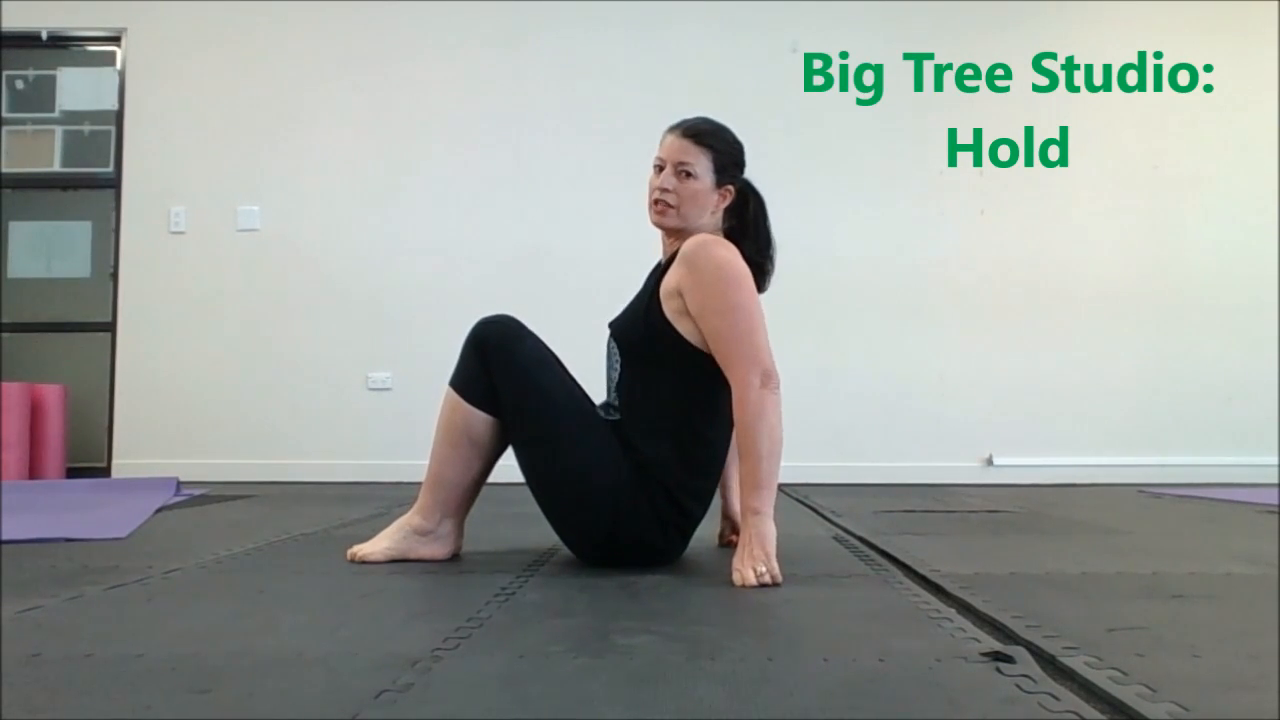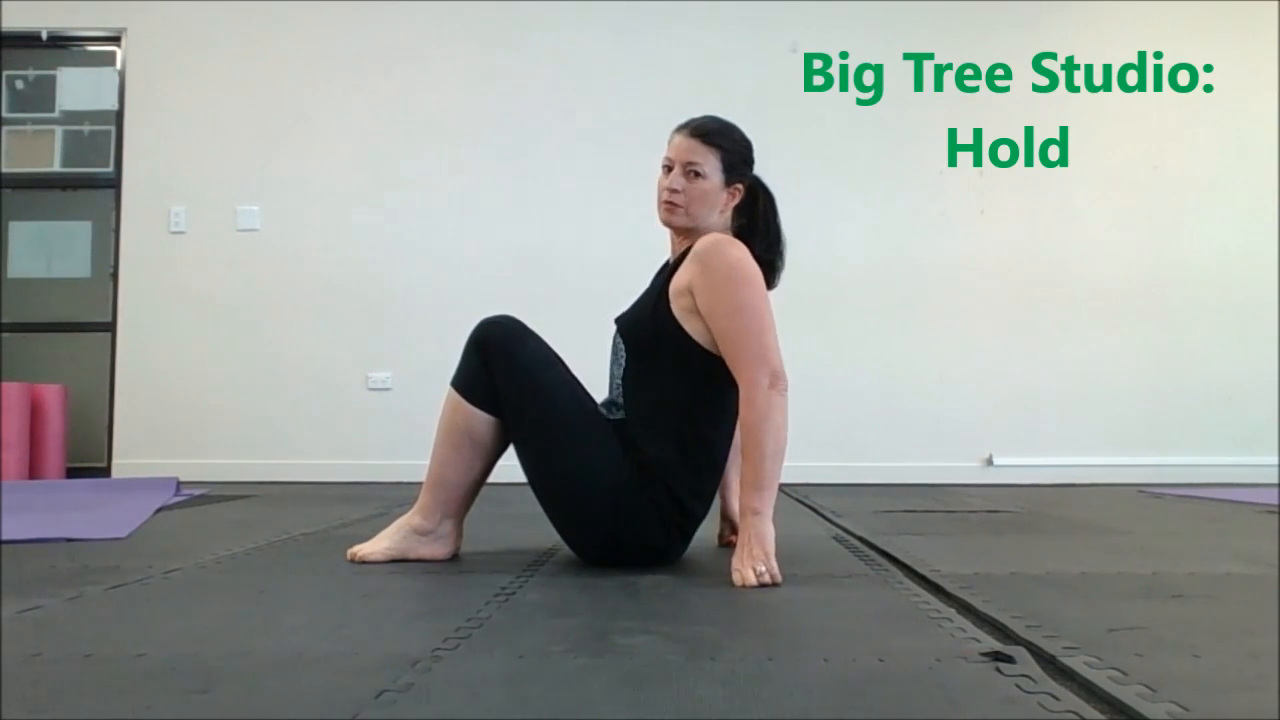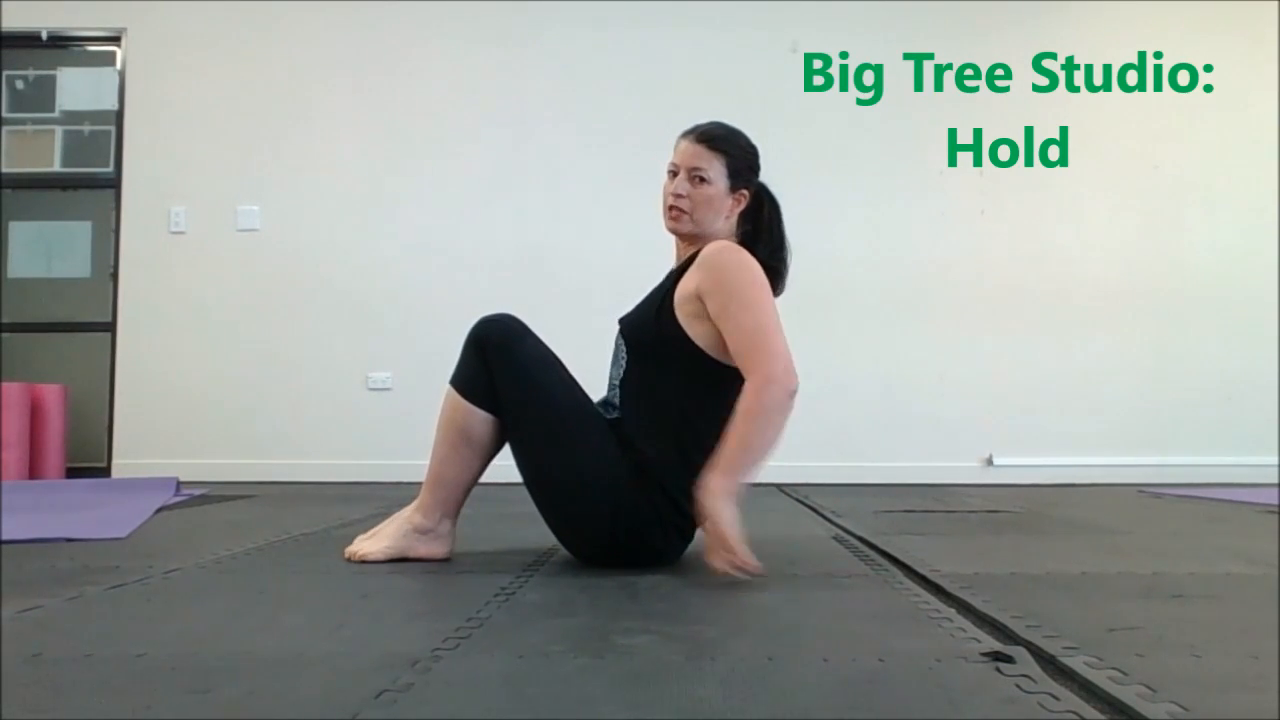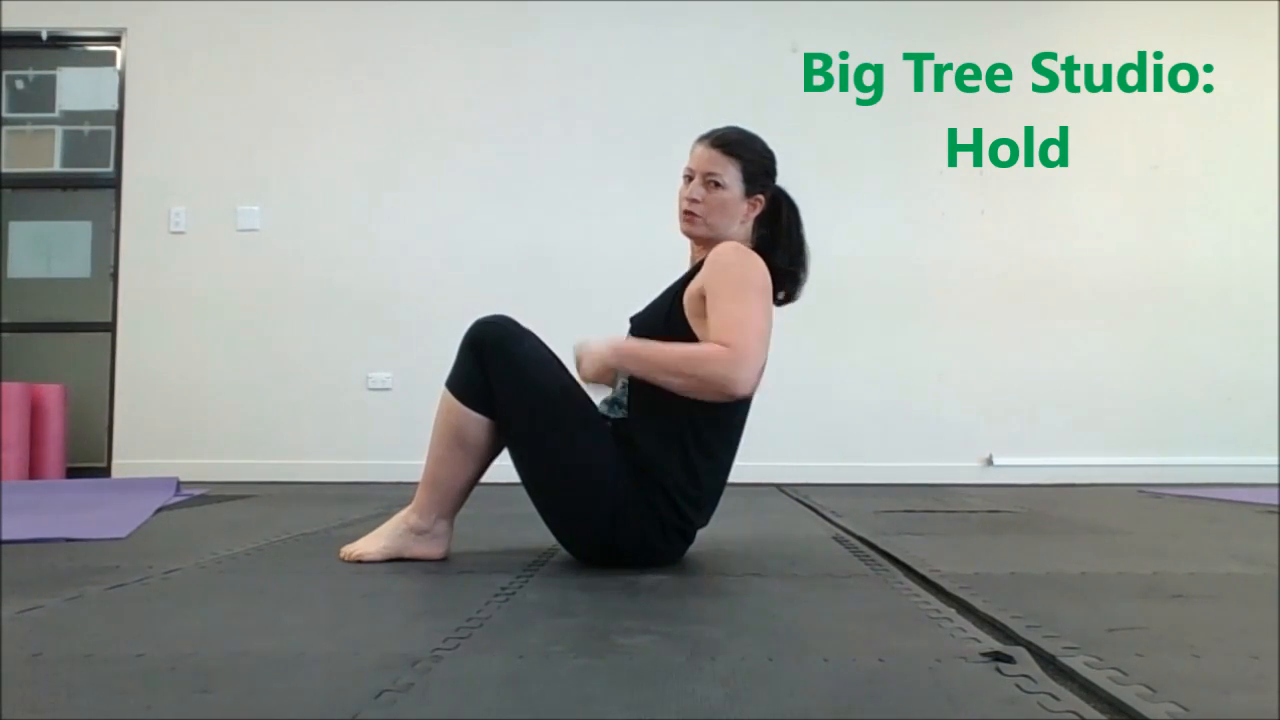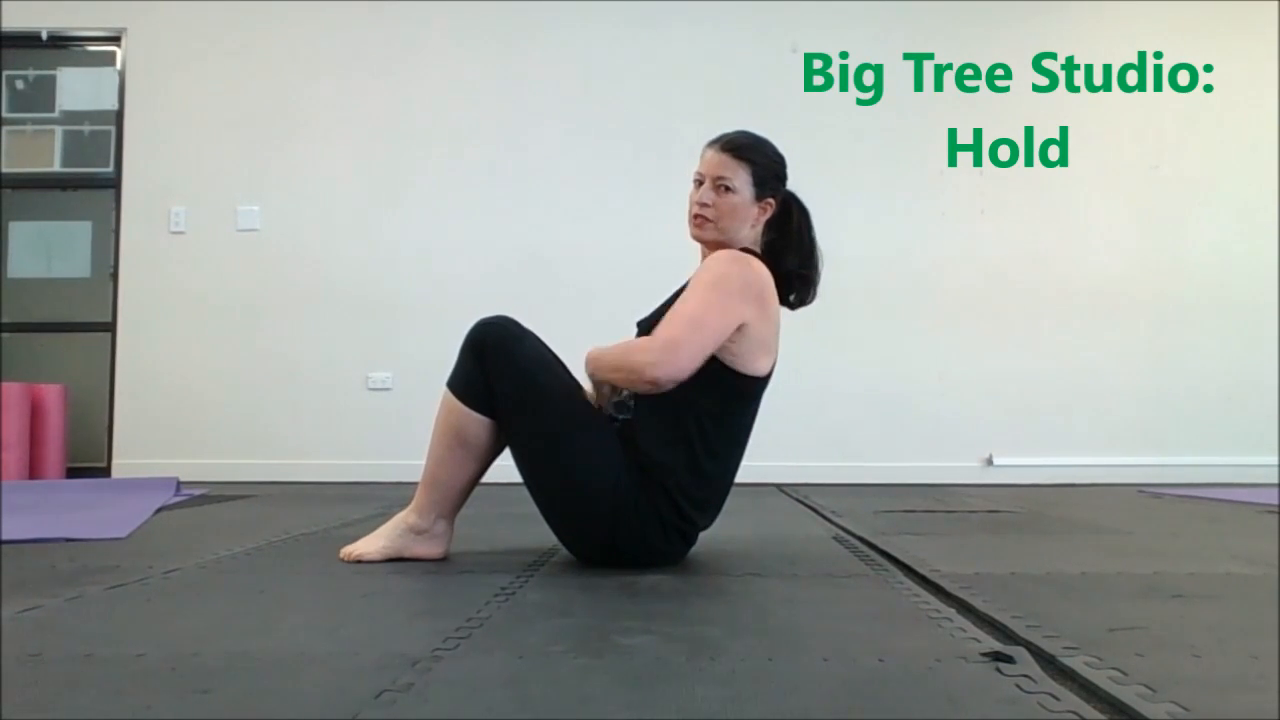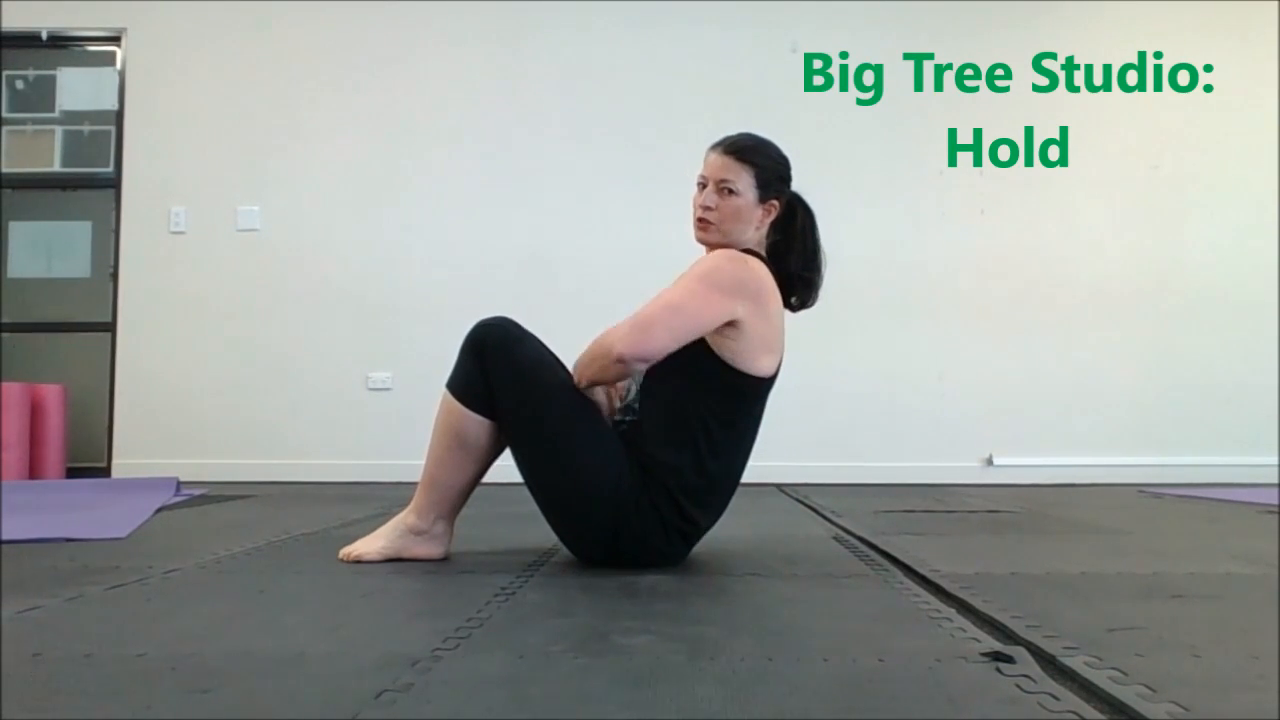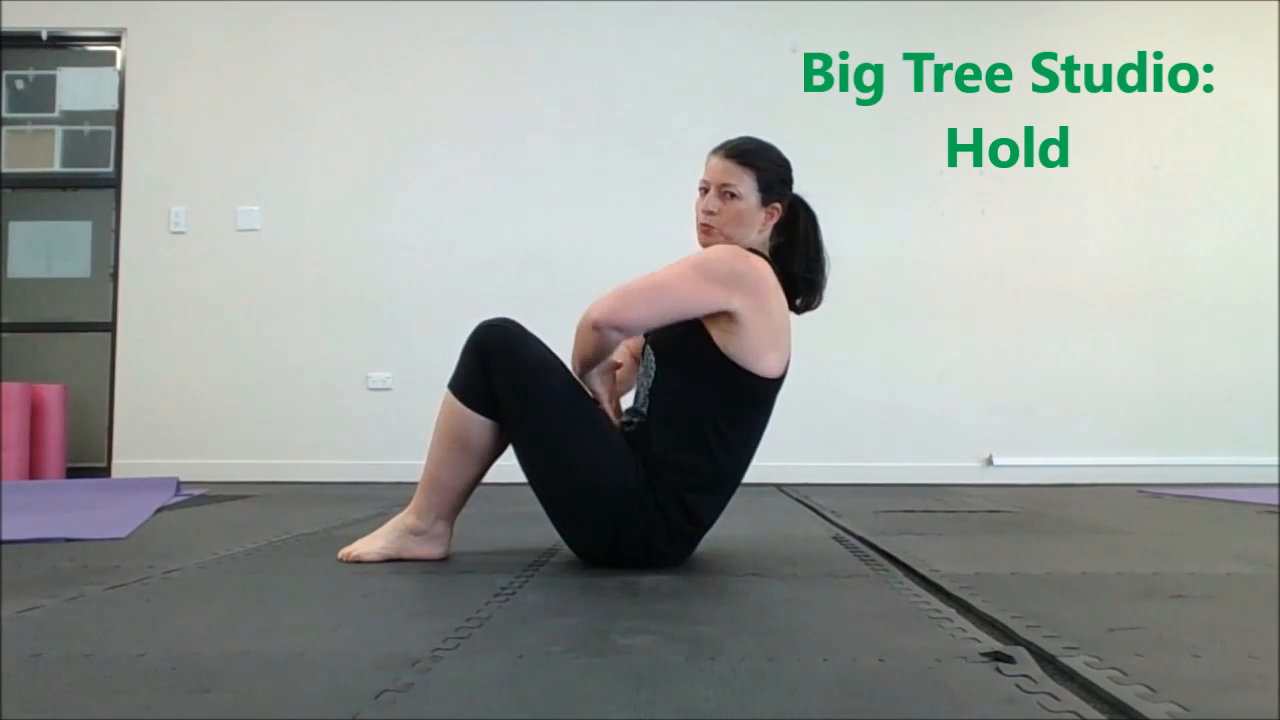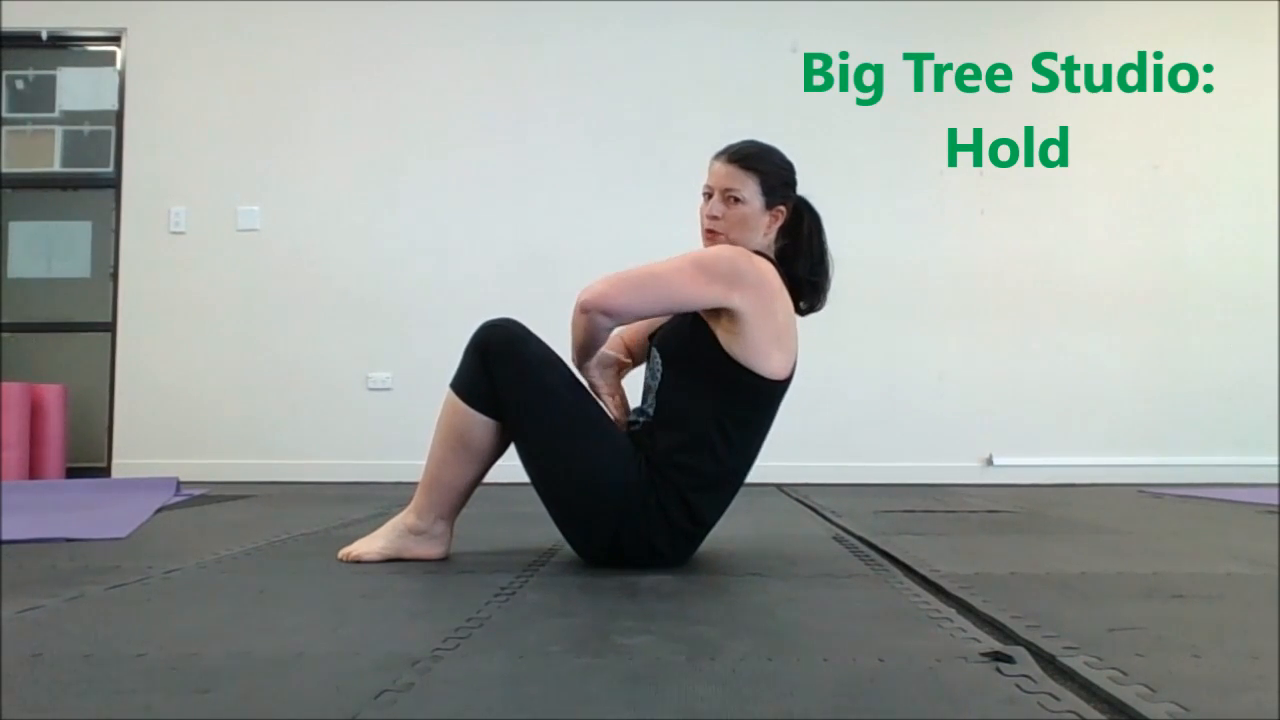
dt=0.2s
person 1, frame 1
left shoulder: (708, 258)
right shoulder: (680, 267)
left elbow: (758, 384)
right elbow: (717, 395)
left wrist: (758, 524)
right wrist: (733, 508)
left hip: (634, 517)
right hip: (637, 508)
left knee: (497, 344)
right knee: (500, 350)
left ankle: (430, 527)
right ankle: (438, 522)
person 1, frame 2
left shoulder: (719, 257)
right shoulder: (687, 265)
left elbow: (766, 384)
right elbow: (720, 394)
left wrist: (757, 522)
right wrist: (732, 507)
left hip: (635, 515)
right hip: (639, 506)
left knee: (498, 344)
right knee: (503, 352)
left ankle: (430, 527)
right ankle: (437, 522)
person 1, frame 3
left shoulder: (725, 265)
right shoulder: (694, 271)
left elbow: (776, 382)
right elbow: (721, 391)
left wrist: (716, 492)
right wrist: (715, 491)
left hip: (632, 514)
right hip: (635, 506)
left knee: (497, 341)
right knee: (502, 353)
left ankle: (428, 525)
right ankle: (431, 517)
person 1, frame 4
left shoulder: (736, 264)
right shoulder: (711, 272)
left elbow: (732, 375)
left wrist: (620, 354)
left hip: (632, 516)
right hip: (637, 507)
left knee: (493, 343)
right knee: (503, 354)
left ankle: (424, 526)
right ankle: (429, 519)
person 1, frame 5
left shoulder: (738, 272)
right shoulder: (722, 278)
left elbow: (657, 364)
left wrist: (601, 364)
right wrist: (610, 376)
left hip: (637, 516)
right hip: (643, 511)
left knee: (495, 345)
right knee: (508, 361)
left ankle: (425, 526)
right ankle: (430, 519)
person 1, frame 6
left shoulder: (737, 273)
right shoulder: (725, 281)
left elbow: (628, 346)
right elbow: (641, 365)
left wrist: (584, 375)
right wrist: (597, 381)
left hip: (638, 516)
right hip: (647, 510)
left knee: (495, 346)
right knee: (507, 362)
left ankle: (424, 526)
right ankle: (429, 520)
person 1, frame 7
left shoulder: (737, 270)
right shoulder: (726, 285)
left elbow: (605, 317)
right elbow: (635, 354)
left wrist: (585, 368)
right wrist: (598, 375)
left hip: (643, 517)
right hip: (650, 508)
left knee: (497, 346)
right knee: (508, 362)
left ankle: (424, 526)
right ankle: (428, 522)
person 1, frame 8
left shoulder: (741, 272)
right shoulder: (725, 293)
left elbow: (598, 301)
right elbow: (624, 344)
left wrist: (587, 361)
right wrist: (601, 364)
left hip: (644, 517)
right hip: (651, 512)
left knee: (500, 347)
right knee: (509, 362)
left ankle: (424, 527)
right ankle: (429, 522)
